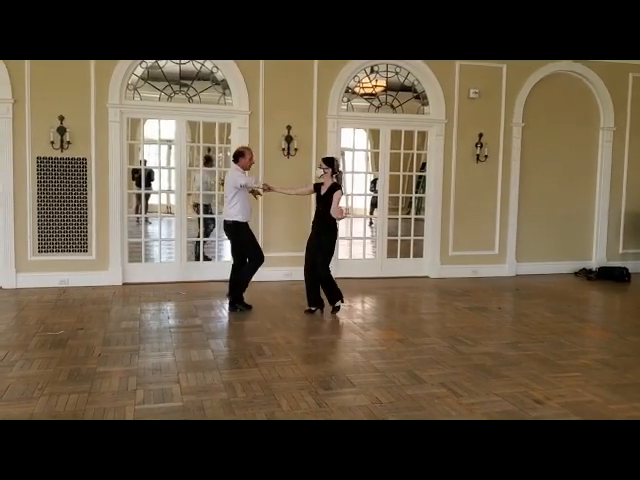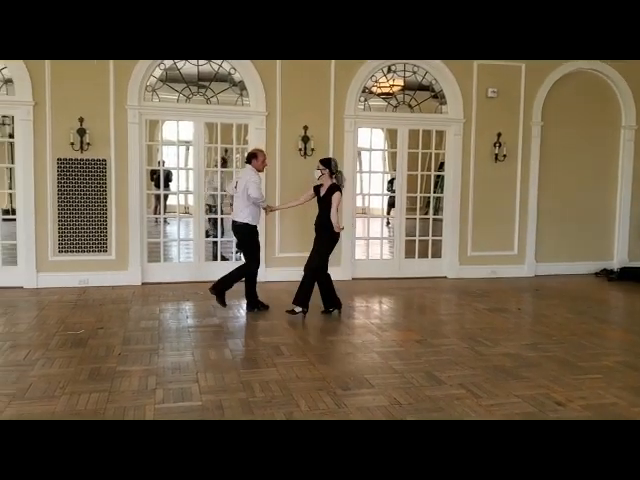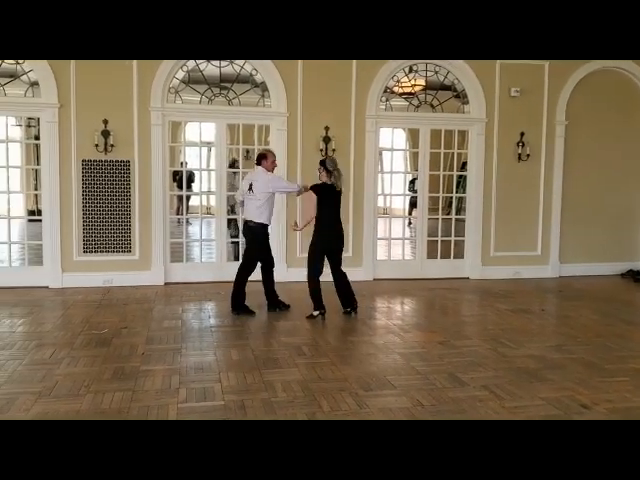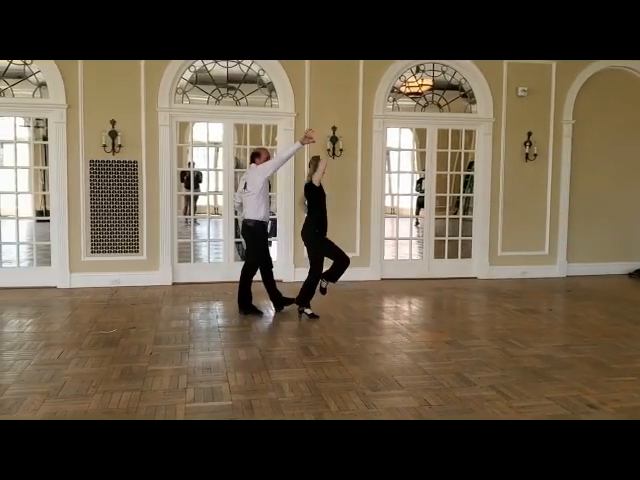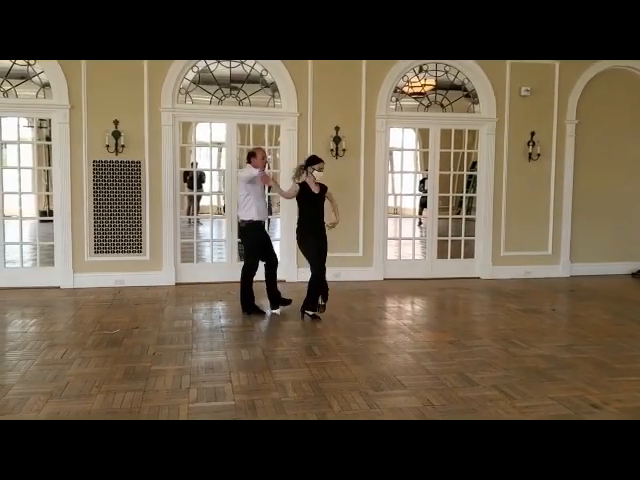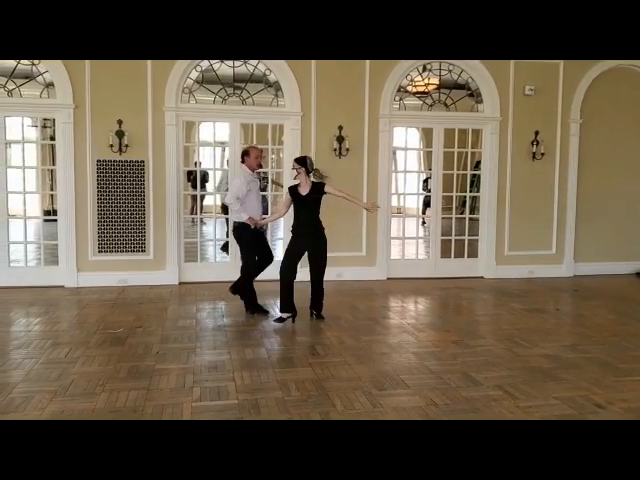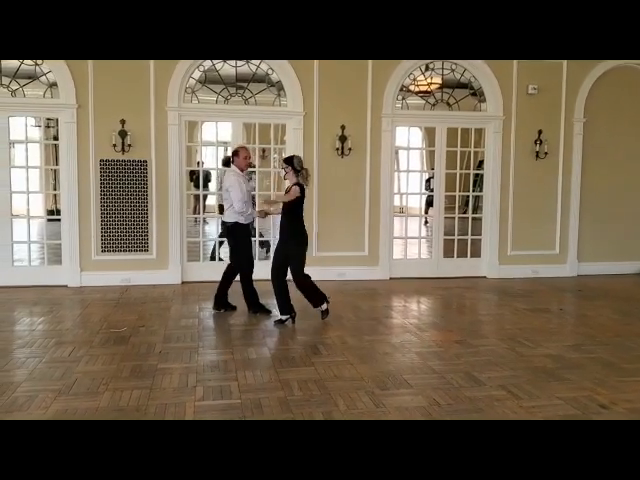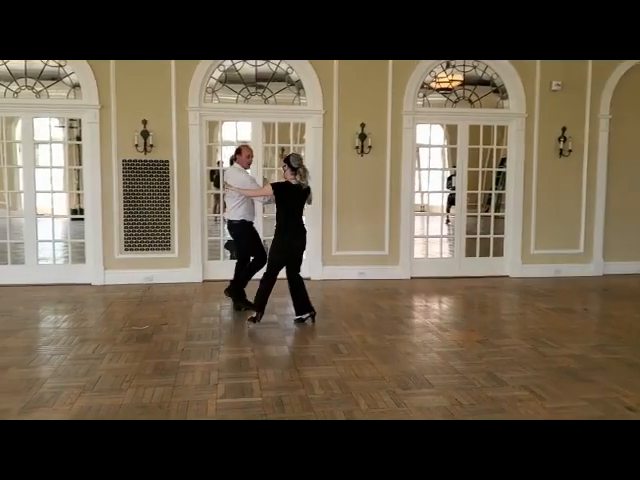
dt=0.3s
person 1, frame 1
left shoulder: (236, 173)
right shoulder: (236, 174)
right elbow: (244, 182)
left wrist: (251, 189)
right wrist: (259, 185)
left hip: (235, 223)
right hip: (237, 224)
left knee: (240, 261)
right knee: (257, 258)
left ankle: (235, 301)
right ankle: (235, 292)
person 1, frame 2
left shoulder: (243, 175)
right shoulder: (252, 176)
left elbow: (231, 189)
right elbow: (254, 194)
right wrist: (264, 204)
left hip: (241, 224)
right hip: (245, 226)
left knee: (252, 262)
right knee: (253, 263)
left ankle: (253, 301)
right ankle: (221, 286)
person 1, frame 3
left shoulder: (250, 177)
right shoulder: (267, 178)
left elbow: (239, 198)
right elbow: (289, 187)
right wrist: (303, 188)
left hip: (251, 225)
right hip: (257, 227)
left knee: (267, 263)
right knee: (248, 264)
left ankle: (273, 302)
right ankle: (237, 304)
person 1, frame 4
left shoulder: (247, 177)
right shoulder: (259, 172)
left elbow: (237, 201)
right elbow: (279, 158)
left wrist: (244, 216)
right wrist: (300, 143)
left hip: (251, 225)
right hip: (255, 226)
left knee: (265, 263)
right knee: (253, 264)
left ankle: (277, 300)
right ankle: (244, 304)
person 1, frame 5
left shoulder: (255, 177)
right shoulder: (249, 174)
right elbow: (242, 175)
right wrist: (258, 173)
left hip: (257, 225)
right hip: (249, 226)
left knee: (271, 260)
right knee: (251, 264)
left ankle: (275, 298)
right ankle: (248, 305)
person 1, frame 6
left shoulder: (253, 177)
right shoulder: (242, 177)
right elbow: (230, 199)
right wrist: (247, 217)
left hip: (253, 227)
right hip: (243, 227)
left knee: (266, 257)
right knee: (249, 264)
left ankle: (239, 287)
right ankle: (251, 304)
person 1, frame 7
left shoulder: (234, 175)
right shoulder: (235, 178)
right elbow: (239, 206)
left wrist: (251, 212)
right wrist: (256, 213)
left hip: (234, 225)
right hip: (237, 226)
left knee: (236, 263)
right knee: (246, 264)
left ankle: (220, 300)
right ankle: (253, 303)
person 1, frame 8
left shoulder: (230, 172)
right shoulder: (242, 176)
right elbow: (262, 196)
left hip: (235, 222)
right hip: (242, 224)
left knee: (243, 260)
right knee: (260, 256)
left ankle: (238, 298)
right ankle: (235, 288)
person 2, frame 1
left shoulder: (336, 189)
right shoulder: (317, 187)
left elbow: (333, 210)
right elbow: (294, 191)
left wrist: (339, 216)
right wrist: (273, 189)
left hip: (328, 232)
right hip: (316, 230)
left knee: (320, 267)
right knee: (309, 267)
left ankle: (336, 299)
right ankle: (315, 303)
person 2, frame 2
left shoulder: (336, 190)
right shoulder: (318, 189)
left elbow: (333, 212)
right elbow: (298, 201)
left wrist: (336, 225)
right wrist: (276, 207)
left hip: (329, 234)
right hip: (320, 233)
left knee: (311, 268)
right knee: (320, 269)
left ankle: (301, 305)
right ankle: (333, 304)
person 2, frame 3
left shoulder: (315, 188)
right shoulder: (337, 188)
left elbow: (312, 214)
left wrist: (301, 227)
left hip: (321, 235)
right hip: (337, 234)
left knee: (314, 272)
right knee: (337, 270)
left ankle: (318, 308)
right ankle: (349, 304)
person 2, frame 4
left shoulder: (310, 186)
right shoulder: (315, 185)
right elbow: (324, 164)
left hip: (310, 232)
right hip: (315, 233)
left knee: (315, 269)
right knee: (342, 259)
left ankle: (303, 305)
right ankle: (325, 280)
person 2, frame 5
left shoulder: (323, 188)
right shoulder: (299, 187)
left elbow: (333, 201)
right elbow: (285, 195)
left wrist: (336, 219)
right wrist: (273, 184)
left hip: (320, 234)
right hip: (305, 234)
left knee: (318, 270)
right knee: (318, 268)
left ankle: (309, 307)
right ankle: (321, 298)
person 2, frame 6
left shoulder: (319, 187)
right shoulder: (292, 190)
left elbow: (343, 194)
right elbow: (281, 212)
left wrist: (363, 204)
right wrist: (261, 221)
left hip: (317, 236)
right hip: (298, 237)
left knee: (317, 274)
right knee: (286, 270)
left ankle: (316, 309)
right ankle: (287, 310)
person 2, frame 7
left shoulder: (296, 187)
right shoulder: (291, 187)
left elbow: (287, 198)
left wrist: (271, 201)
right wrist: (270, 211)
left hip: (296, 238)
right hip: (286, 237)
left knee: (299, 276)
right knee: (277, 275)
left ankle: (322, 302)
right ankle: (286, 312)
person 2, frame 8
left shoulder: (280, 187)
right shoulder: (305, 188)
left elbow: (251, 193)
left wrist: (233, 188)
left hip: (283, 237)
right hip: (299, 236)
left knee: (270, 274)
right knee: (293, 274)
left ankle: (258, 311)
right ankle: (306, 311)
